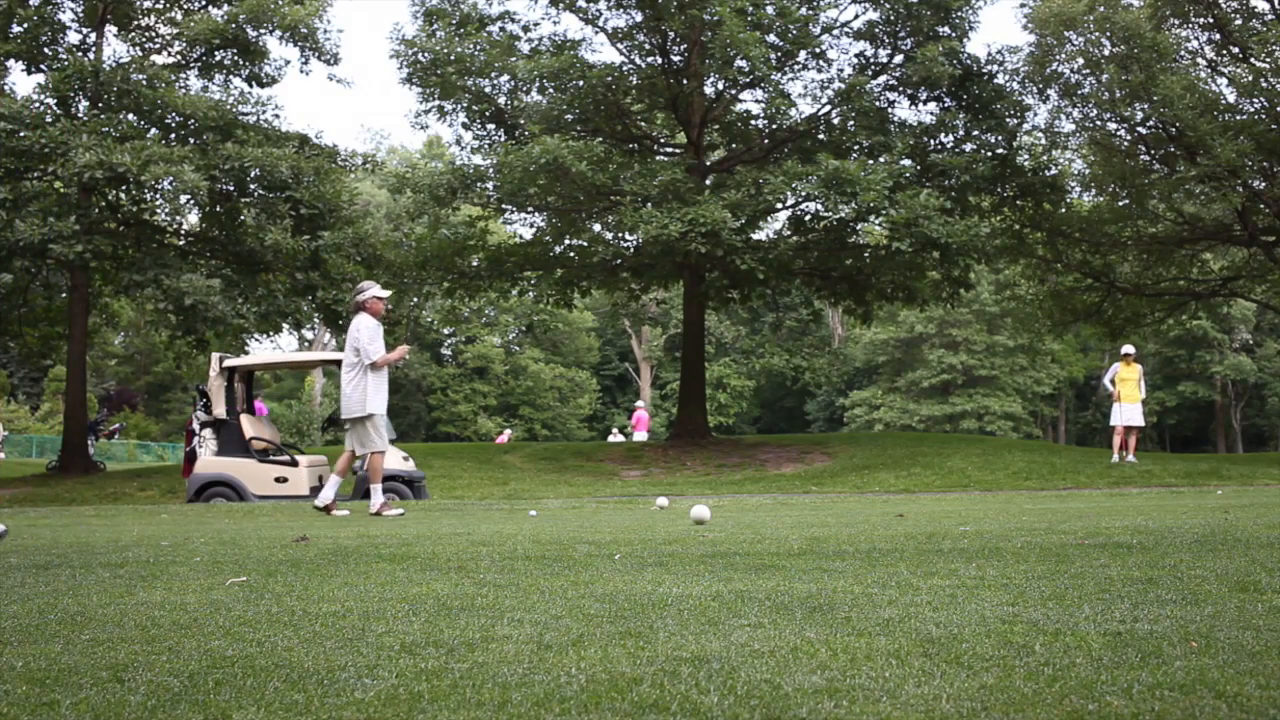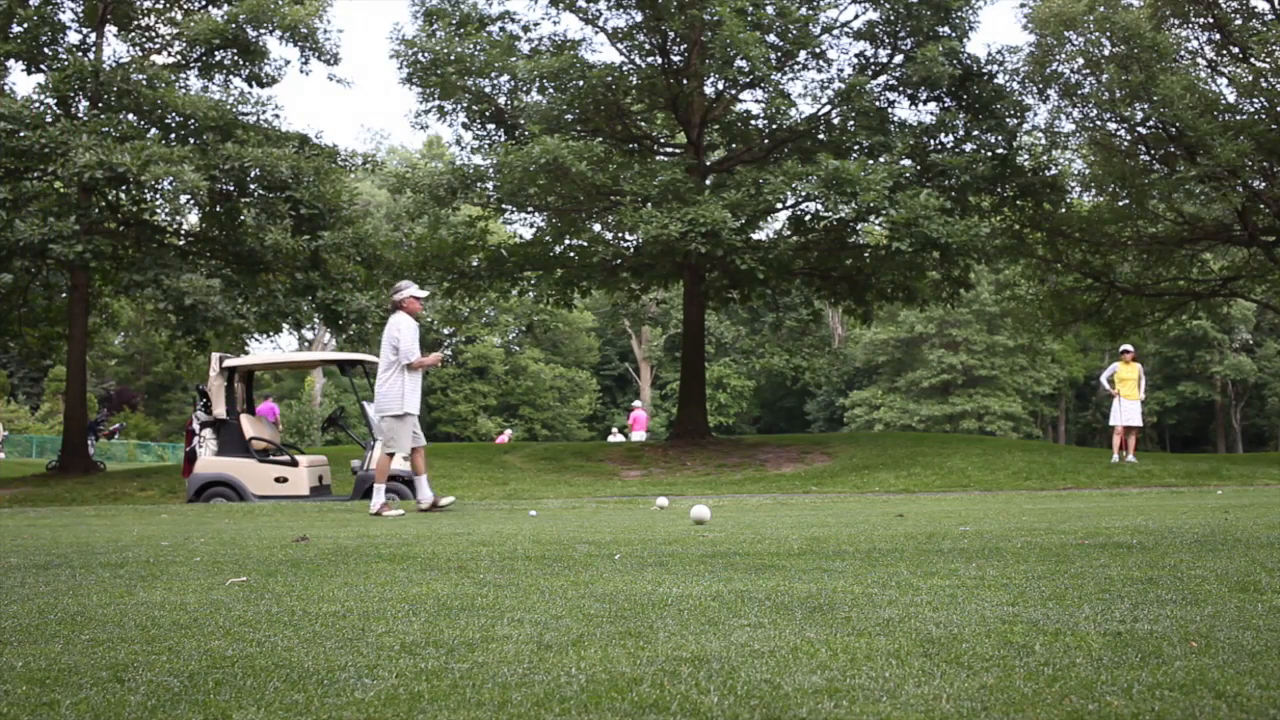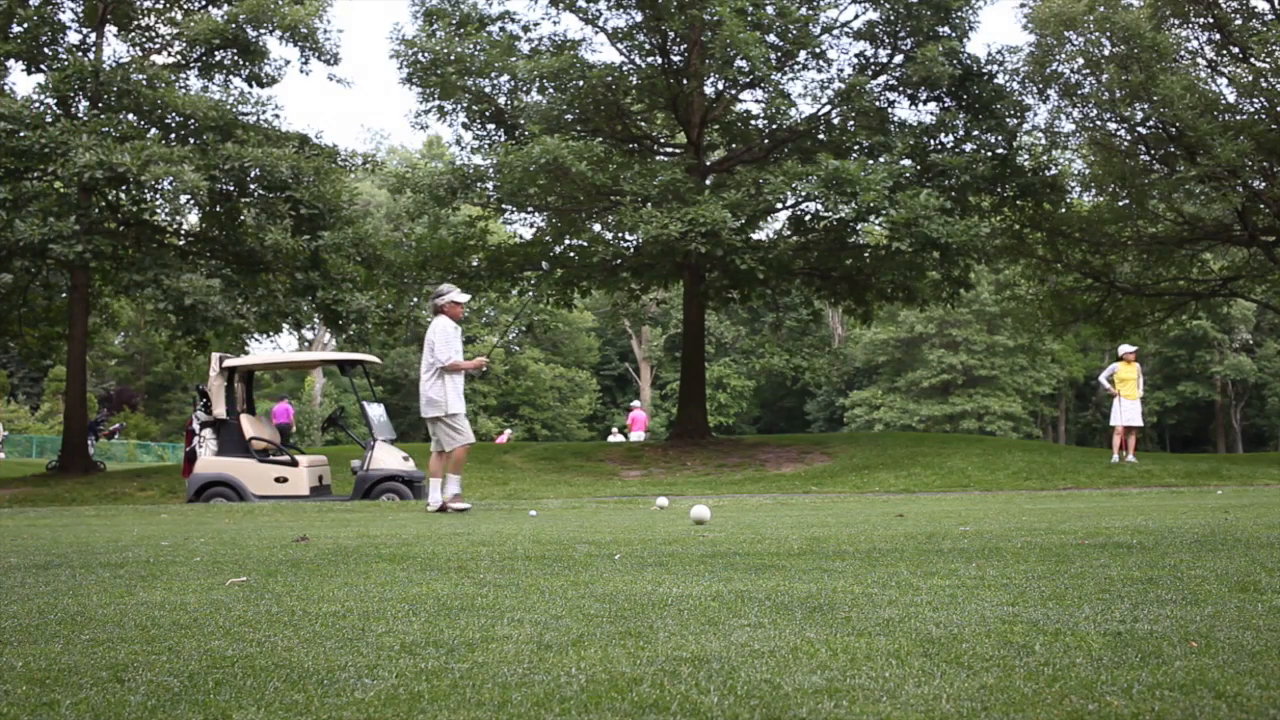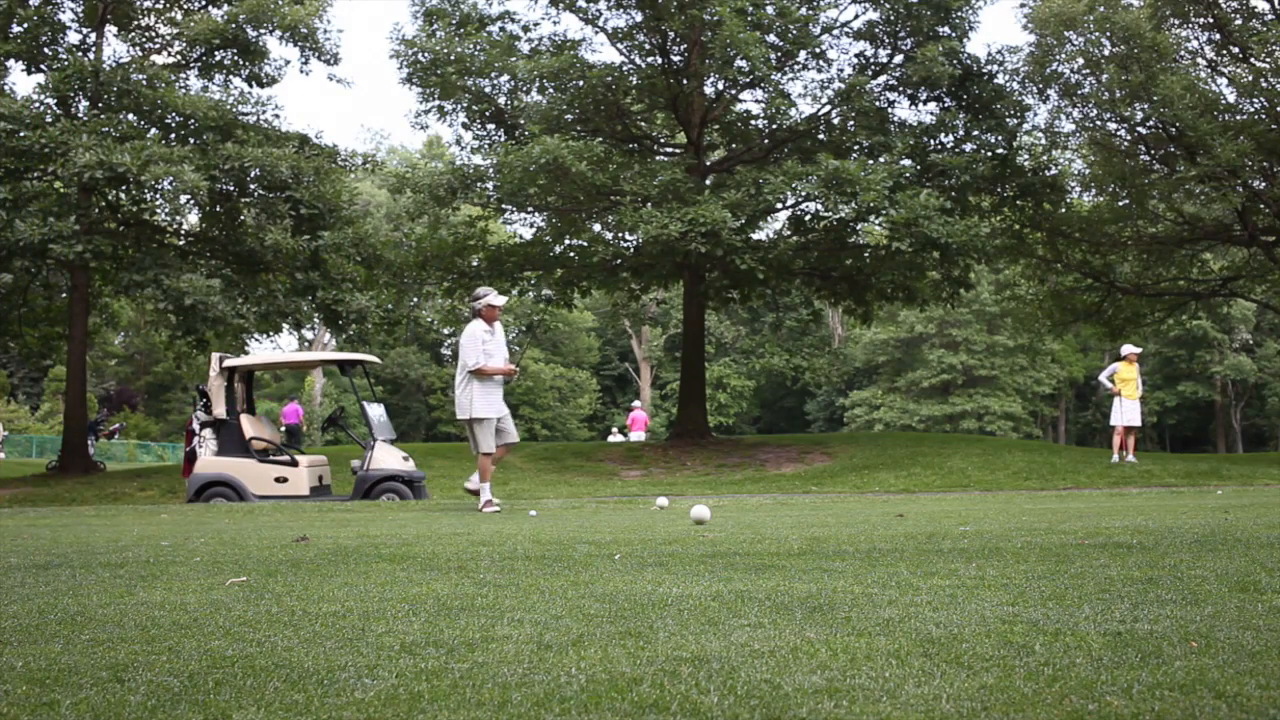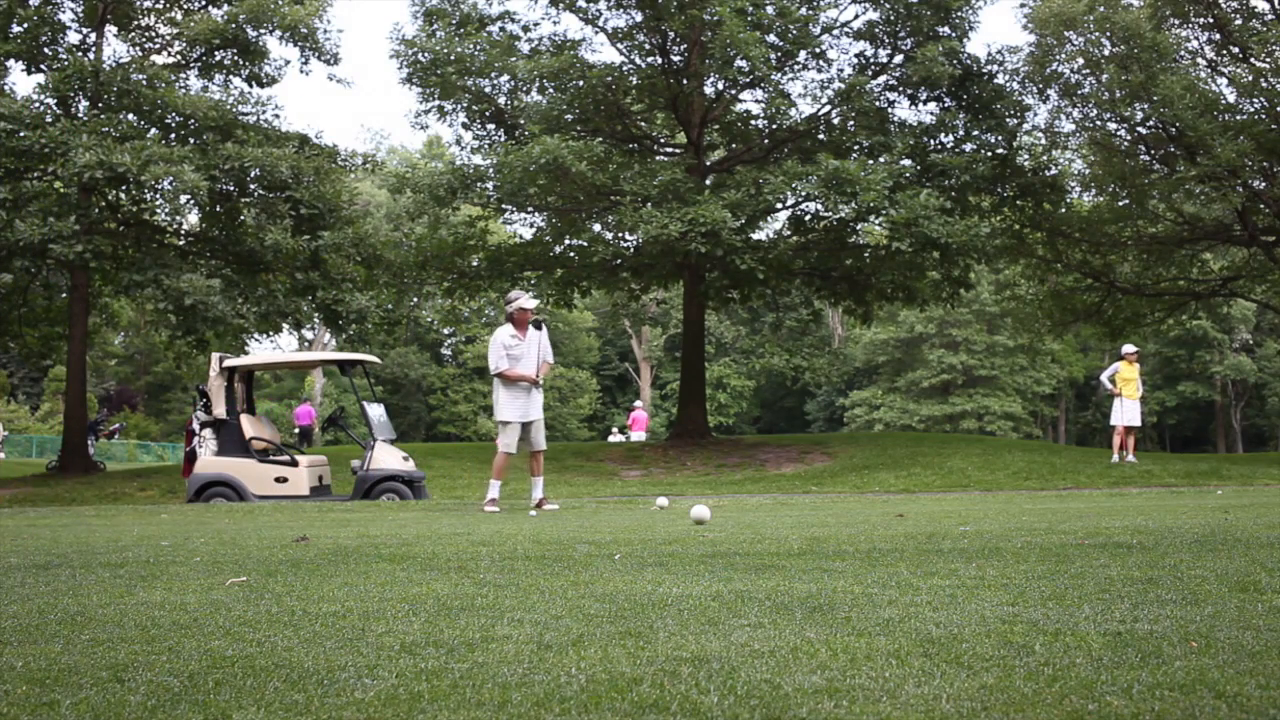
dt=0.5s
person 1, frame 1
left shoulder: (364, 323)
right shoulder: (366, 324)
right elbow: (376, 361)
left wrist: (392, 357)
right wrist: (396, 355)
left hip: (362, 398)
right hip: (365, 398)
left knee: (354, 451)
right knee: (376, 448)
left ankle: (326, 497)
right ankle: (377, 502)
person 1, frame 2
left shoulder: (397, 322)
right shoulder: (404, 323)
right elbow: (412, 361)
left wrist: (426, 361)
right wrist: (431, 360)
left hip: (401, 398)
right hip: (398, 398)
left knee: (417, 446)
right knee: (391, 449)
left ankle: (426, 498)
right ankle: (378, 502)
person 1, frame 3
left shoulder: (450, 326)
right shoulder: (442, 327)
right elbow: (447, 363)
left wrist: (471, 365)
right wrist: (471, 364)
left hip: (444, 397)
right hip: (443, 397)
left knee: (441, 448)
right knee: (463, 441)
left ankle: (435, 499)
right ankle: (451, 492)
person 1, frame 4
left shoulder: (497, 327)
right shoulder: (473, 332)
left elbow: (502, 358)
right elbow: (475, 366)
left wrist: (508, 369)
right wrist: (502, 371)
left hip: (494, 398)
right hip: (477, 400)
left knee: (508, 439)
right knee: (485, 450)
left ankle: (477, 482)
right ankle: (486, 498)
person 1, frame 5
left shoulder: (539, 329)
right shoulder: (500, 336)
left elbow: (547, 359)
right elbow: (499, 371)
left wrist: (540, 375)
right wrist: (525, 377)
left hip: (533, 400)
right hip: (509, 401)
left knee: (537, 449)
right knee: (506, 449)
left ankle: (538, 496)
right ankle: (492, 497)
